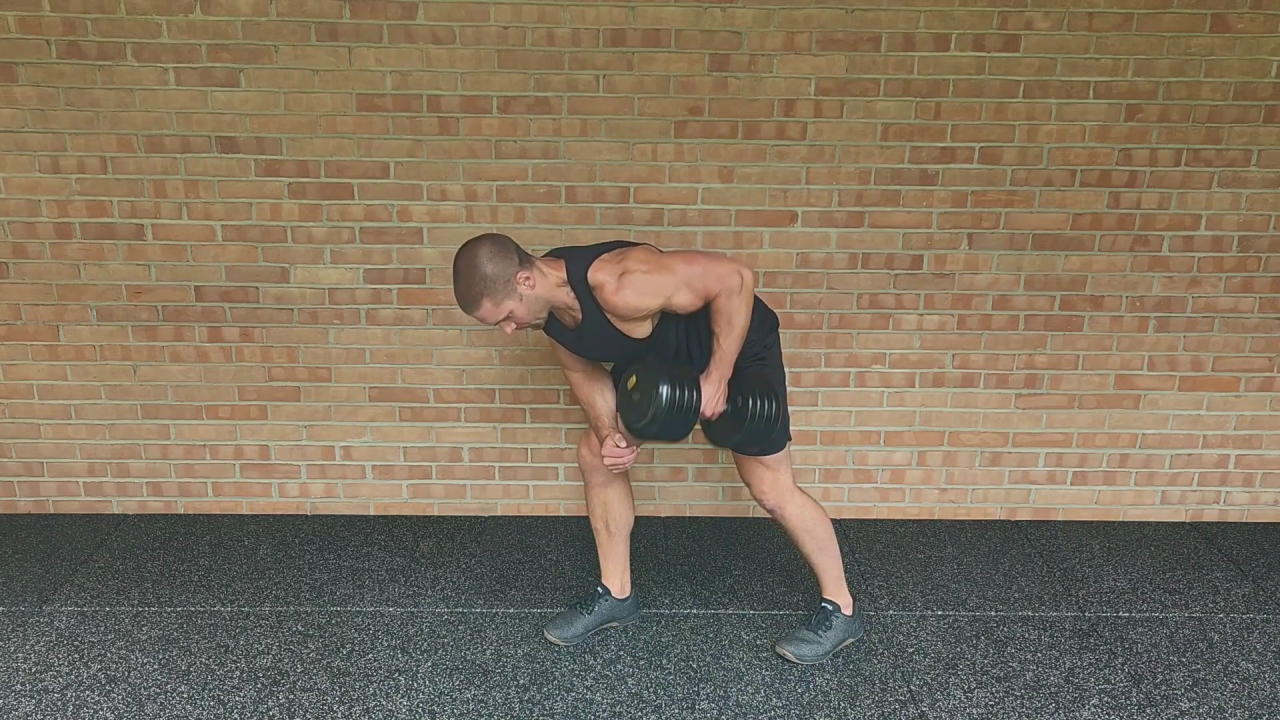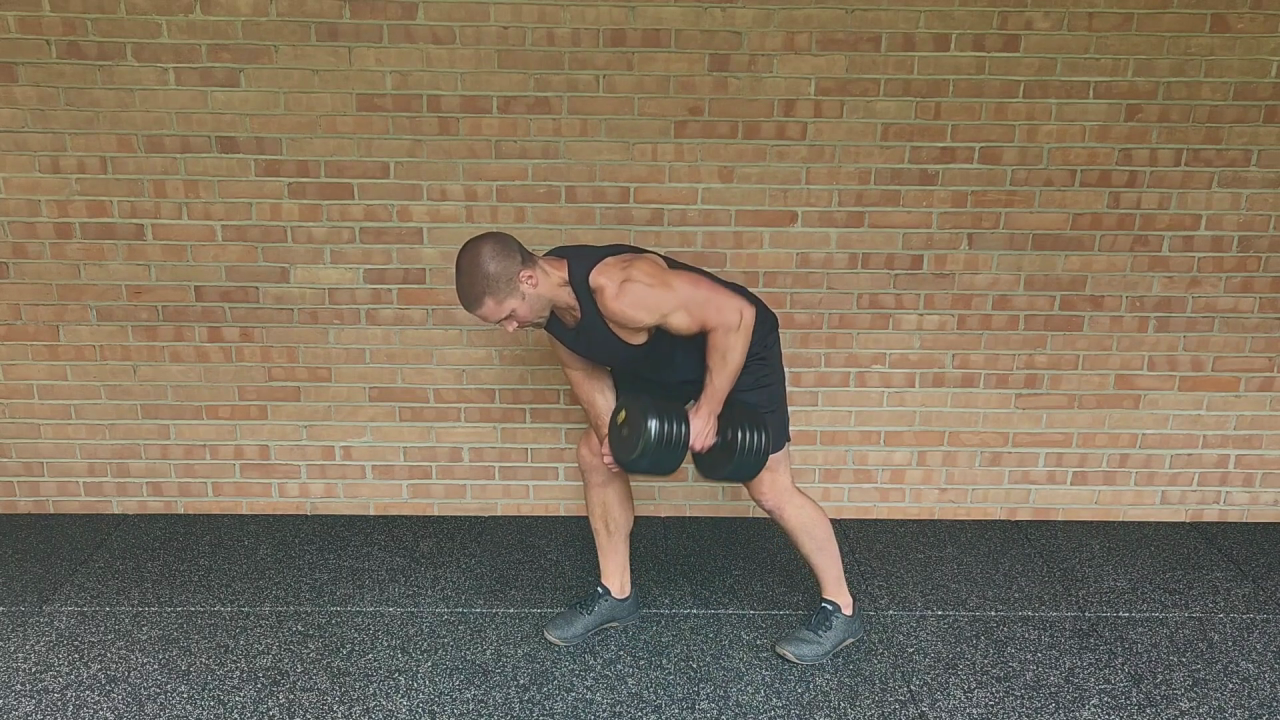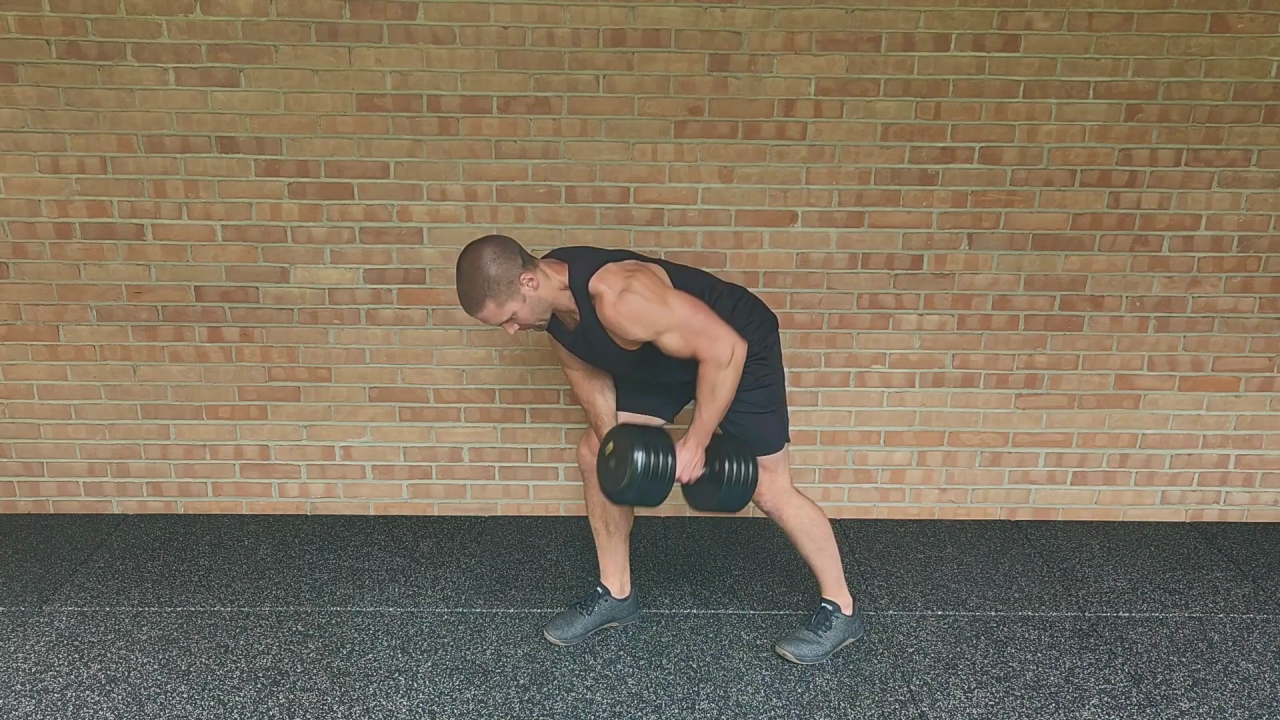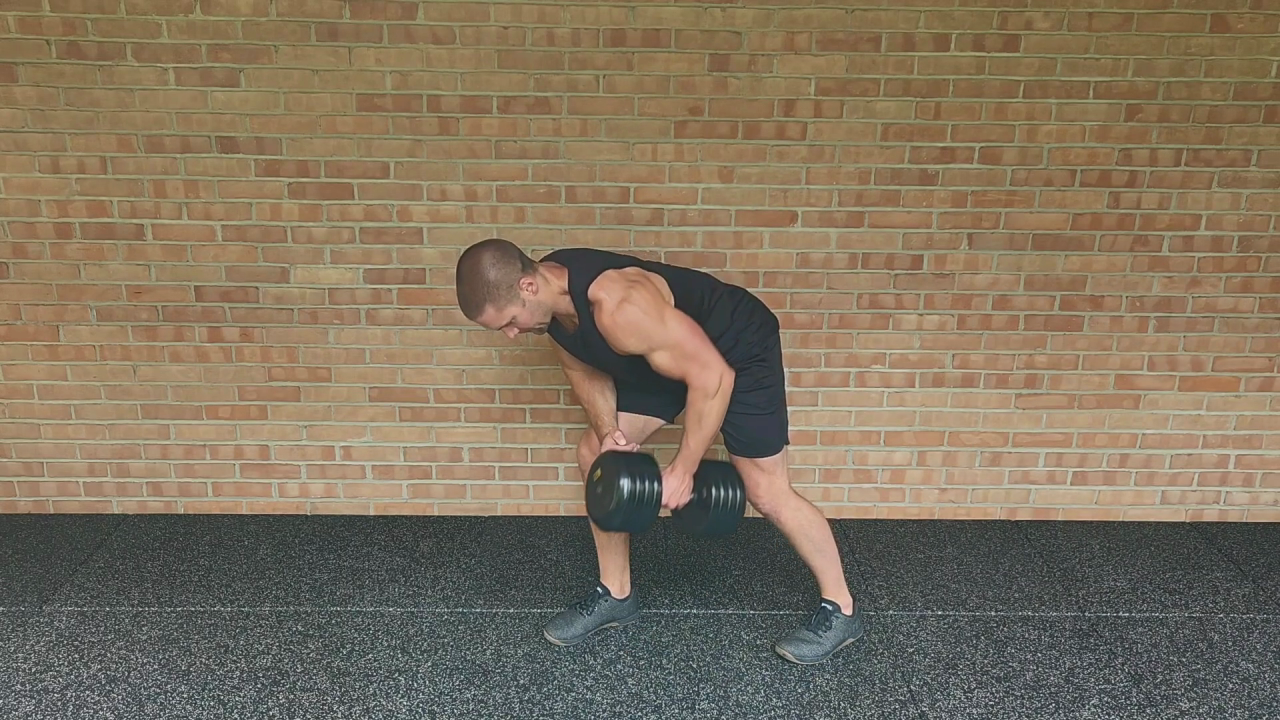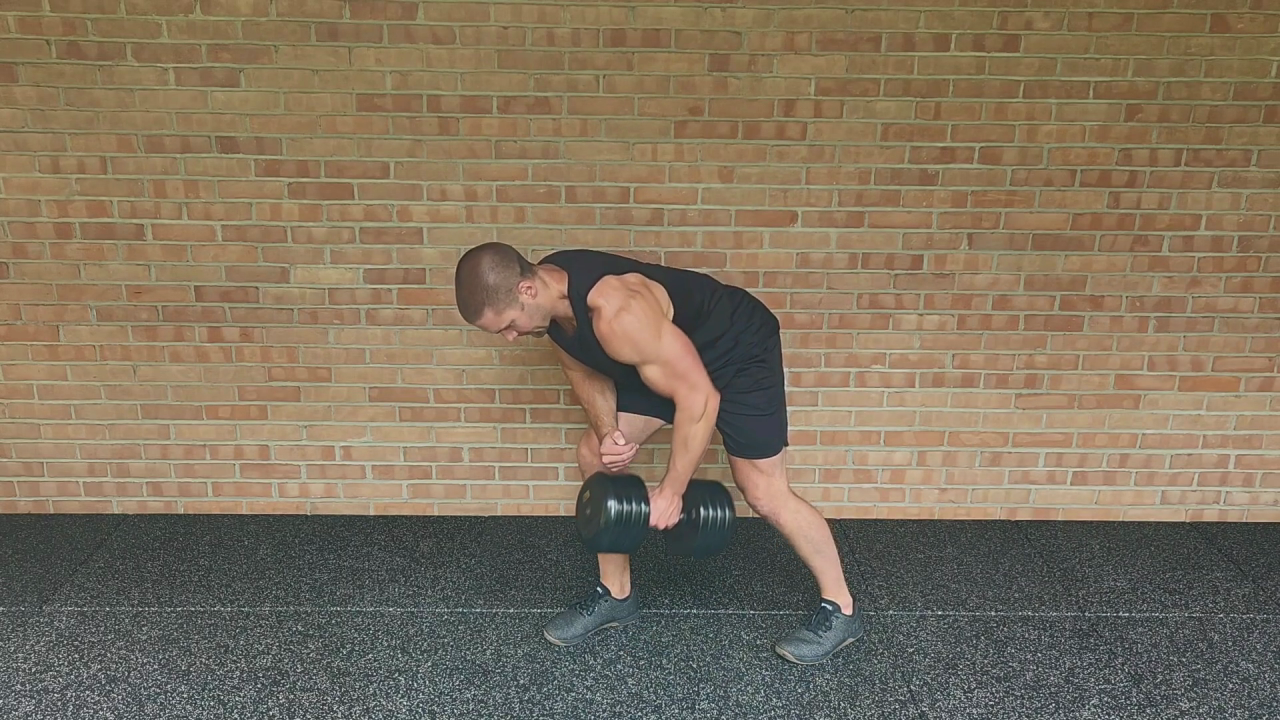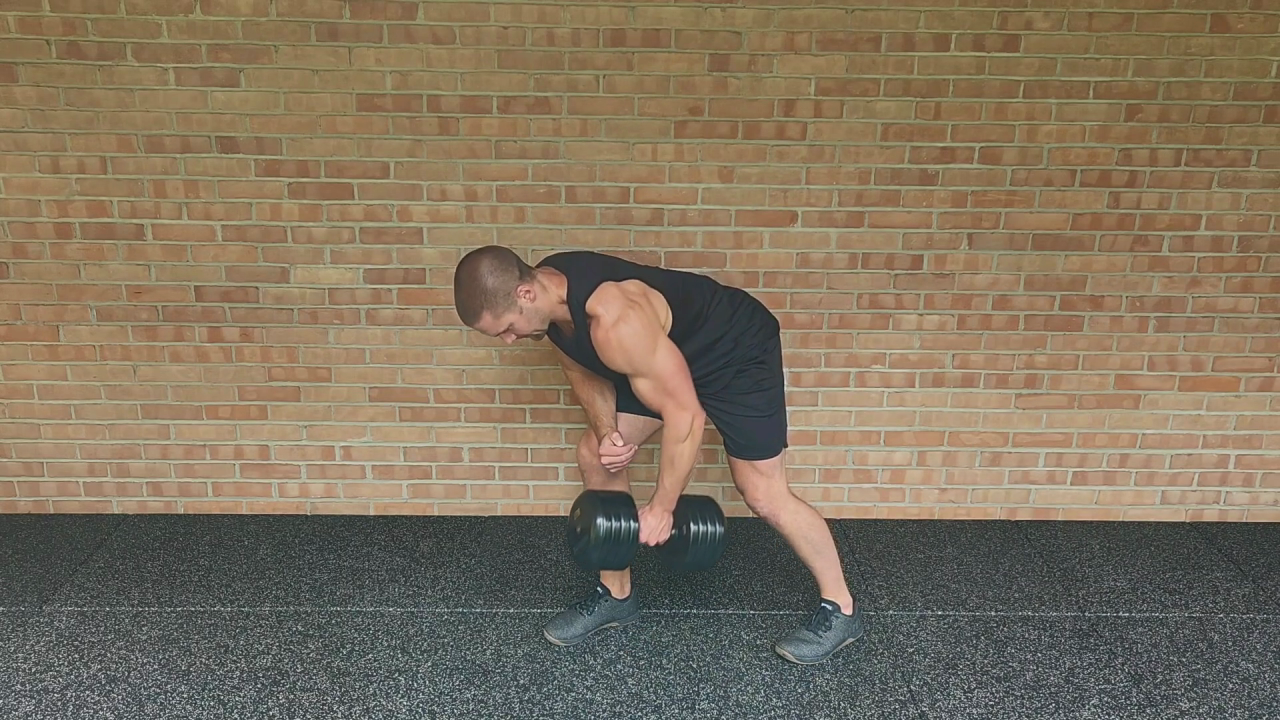
dt=0.1s
person 1, frame 1
left shoulder: (616, 287)
right shoulder: (545, 298)
left elbow: (734, 278)
right elbow: (582, 370)
left wrist: (716, 376)
right wrist: (608, 433)
left hip: (737, 343)
right hip: (661, 354)
left knee: (771, 489)
right knee: (595, 456)
left ankle: (841, 608)
right ankle: (616, 595)
person 1, frame 2
left shoulder: (619, 292)
right shoulder: (546, 298)
left elbow: (734, 315)
right elbow: (582, 369)
left wrist: (708, 410)
right wrist: (608, 433)
left hip: (736, 347)
right hip: (659, 357)
left knee: (770, 490)
right knee: (595, 456)
left ankle: (841, 608)
right ankle: (615, 594)
person 1, frame 3
left shoulder: (617, 299)
right shoulder: (549, 291)
left elbow: (724, 352)
right elbow: (583, 367)
left wrist: (694, 442)
right wrist: (608, 431)
left hip: (737, 348)
right hip: (663, 352)
left knee: (768, 491)
right knee: (594, 455)
left ankle: (841, 608)
right ankle: (615, 594)
person 1, frame 4
left shoulder: (617, 308)
right shoulder: (548, 295)
left elbow: (714, 377)
right elbow: (583, 368)
left wrist: (681, 471)
right wrist: (608, 432)
left hip: (740, 347)
right hip: (663, 354)
left knee: (766, 493)
right knee: (594, 455)
left ankle: (841, 608)
right ankle: (615, 594)
person 1, frame 5
left shoulder: (616, 314)
right shoulder: (550, 290)
left elbow: (700, 398)
right elbow: (582, 366)
left wrist: (671, 492)
right wrist: (607, 430)
left hip: (738, 349)
right hip: (663, 350)
left knee: (764, 494)
right knee: (594, 455)
left ankle: (841, 608)
right ankle: (616, 594)
person 1, frame 6
left shoulder: (615, 322)
right shoulder: (548, 293)
left elbow: (685, 417)
right elbow: (582, 367)
left wrist: (661, 508)
right wrist: (606, 431)
left hip: (738, 350)
right hip: (668, 352)
left knee: (763, 495)
right knee: (594, 456)
left ankle: (841, 608)
right ankle: (615, 594)
